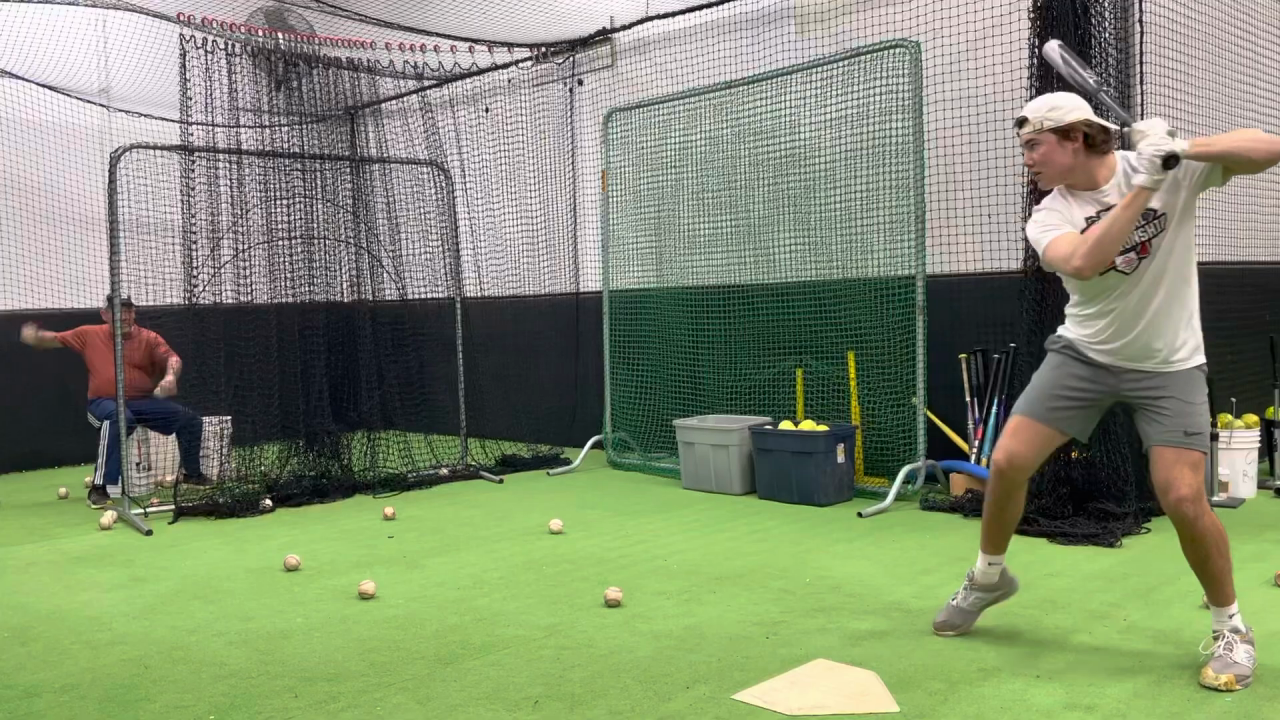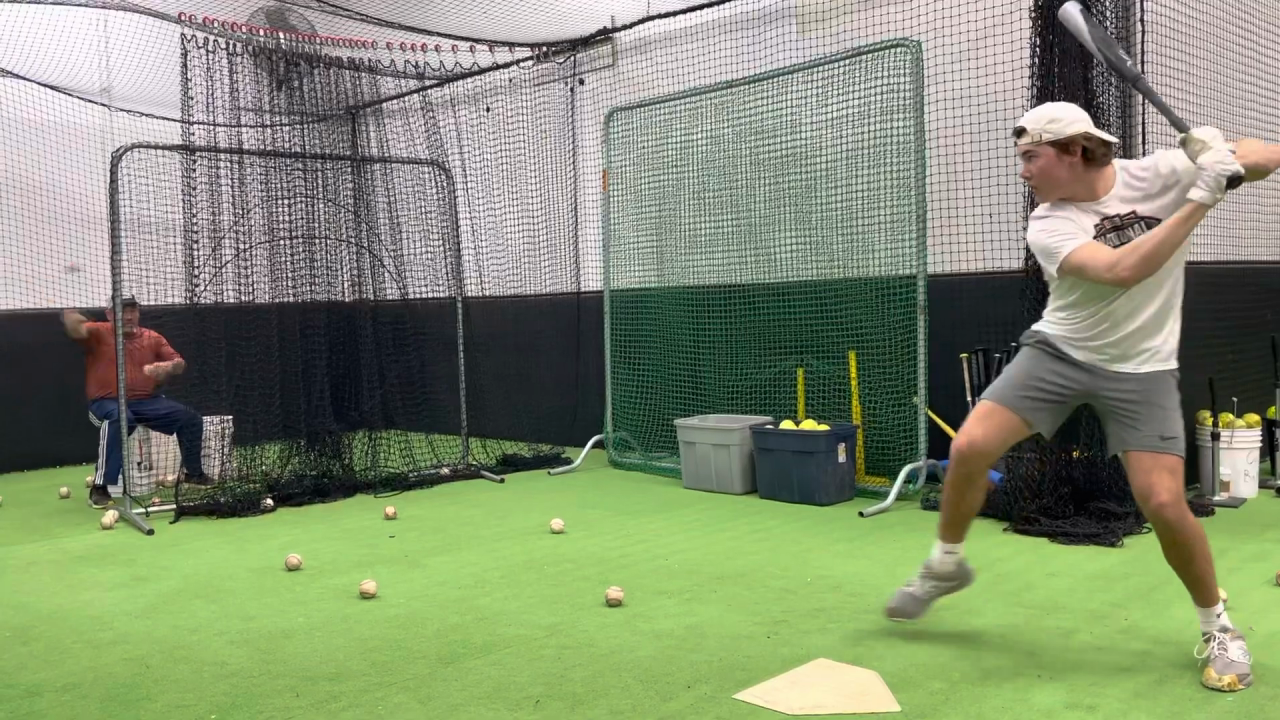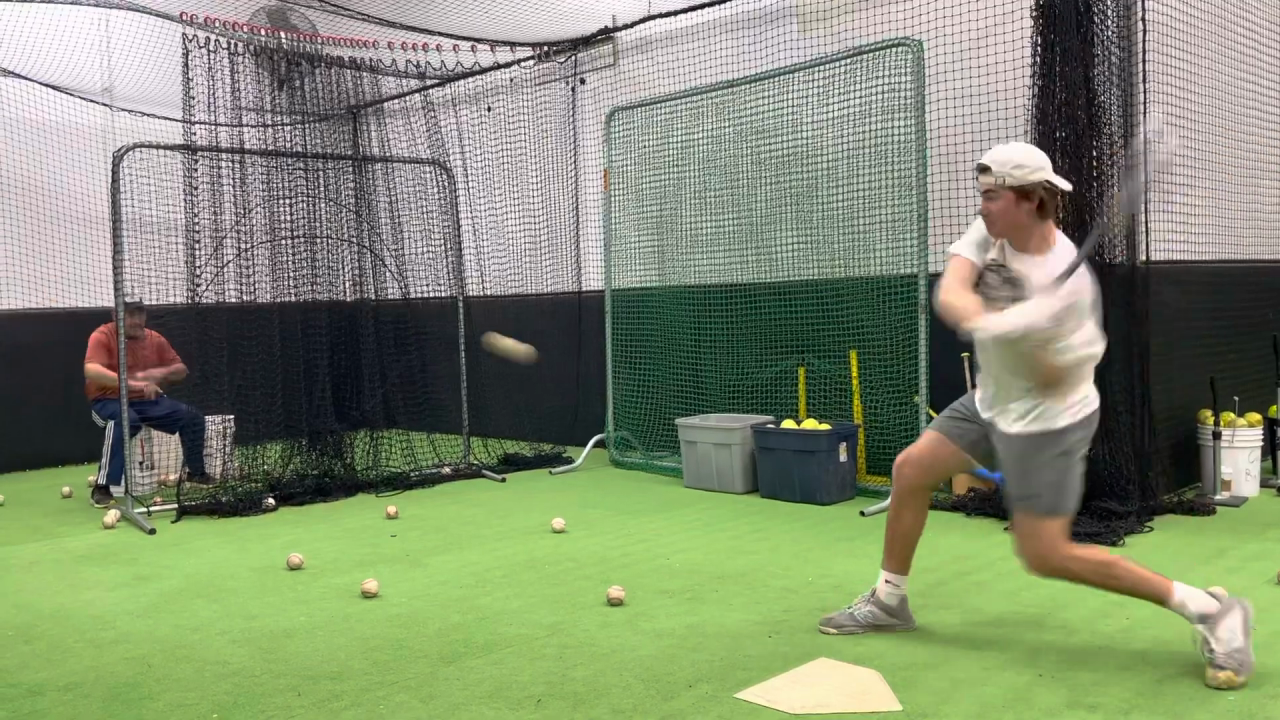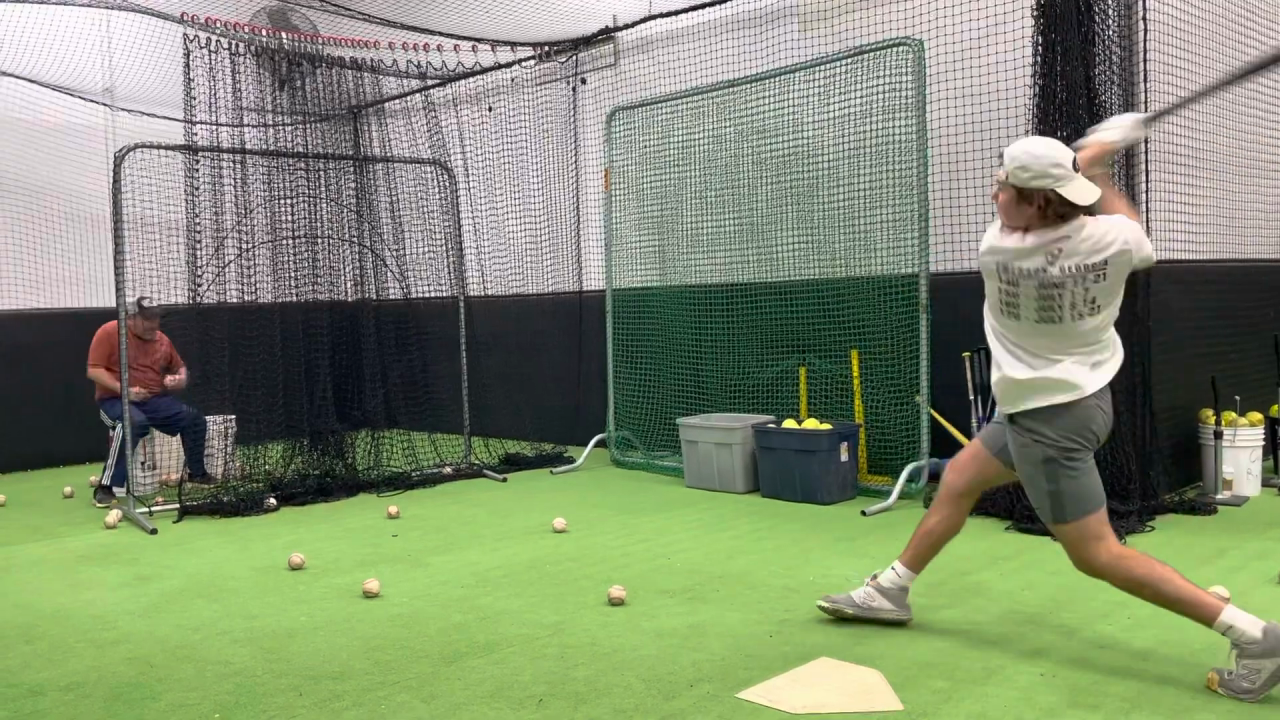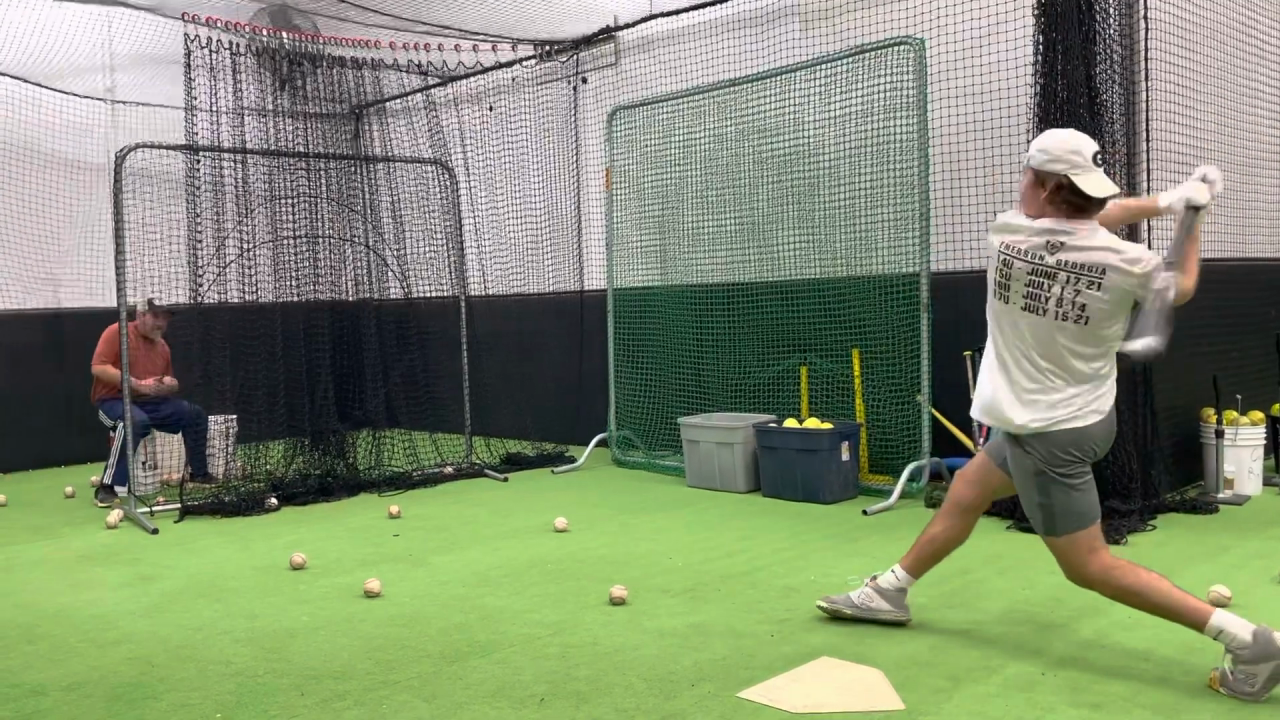
dt=0.3s
person 1, frame 1
left shoulder: (1171, 169)
right shoulder: (1048, 217)
right elbow: (1082, 262)
left wrist: (1183, 148)
right wrist: (1142, 186)
left hip: (1168, 362)
right hip: (1085, 354)
left knee: (1183, 499)
right knee: (1007, 462)
left ankle: (1231, 628)
right ankle: (989, 575)
person 1, frame 2
left shoulder: (1159, 175)
right shoulder: (1047, 227)
right elbow: (1122, 271)
left wrist: (1222, 163)
right wrist: (1196, 202)
left hip: (1140, 367)
right hip: (1059, 351)
left knee: (1165, 504)
right knee: (970, 449)
left ankle: (1217, 626)
right ankle: (943, 564)
person 1, frame 3
left shoulder: (1069, 285)
right shoulder: (988, 236)
left elbow: (1053, 386)
right elbow: (950, 294)
left wrist: (1027, 343)
right wrist: (991, 323)
left hip: (1046, 421)
right hip: (994, 399)
left knee: (1046, 555)
right knee: (909, 471)
left ankle: (1210, 611)
right ankle: (888, 600)
person 1, frame 4
left shoulder: (998, 248)
right shoulder: (1115, 241)
left wrist: (1093, 145)
right wrist: (1092, 159)
left hip: (1050, 417)
right hip: (1072, 402)
left knee: (1095, 554)
right knee: (956, 483)
right ankle: (889, 589)
person 1, frame 5
left shoulder: (1006, 233)
right shoulder: (1128, 263)
left elbow: (1090, 219)
right elbow: (1182, 288)
left wrist: (1166, 200)
right wrist: (1184, 207)
left hip: (1047, 431)
right hip: (1072, 418)
left knee: (1087, 566)
right knee: (963, 495)
right ankle: (887, 590)
person 2, frame 1
left shoulder: (148, 338)
right shoulder: (89, 334)
left elbow: (173, 359)
right elbow: (53, 340)
left wrist: (171, 377)
right wrist: (34, 336)
left hip: (144, 401)
right hip: (105, 402)
left knee: (189, 419)
right knee: (118, 418)
left ankle: (192, 474)
right ankle: (100, 487)
person 2, frame 2
left shoulder: (152, 338)
right shoulder: (98, 332)
left elbow: (179, 363)
right elbow: (78, 330)
left wrist: (168, 366)
right wrist: (72, 321)
left hip: (146, 402)
right hip: (107, 402)
left knee: (189, 418)
right knee: (117, 420)
left ankle: (193, 474)
right ankle: (101, 487)
person 2, frame 3
left shoulder: (155, 339)
right shoulder: (102, 336)
left elbow: (181, 370)
right elbow: (91, 370)
left wrist: (160, 373)
right wrist: (132, 383)
left hip: (148, 402)
right hip: (109, 402)
left knee: (192, 417)
left ankle: (196, 473)
right ankle: (104, 486)
person 2, frame 4
left shoulder: (163, 341)
right shoulder: (110, 332)
left elbow: (180, 368)
right elbow: (93, 371)
left wrist: (181, 379)
right wrist: (124, 389)
left hip: (154, 401)
right hip: (115, 400)
left knee: (194, 418)
right knee: (134, 422)
left ankle: (197, 474)
right ankle: (107, 487)
person 2, frame 5
left shoulder: (162, 346)
right shoulder: (117, 332)
left elbow: (169, 384)
right elbow: (98, 368)
left wrist: (171, 385)
right wrist: (138, 384)
left hip: (152, 402)
right hip: (113, 400)
left knee: (195, 415)
right knee: (136, 422)
left ankle: (199, 473)
right ankle: (108, 487)
